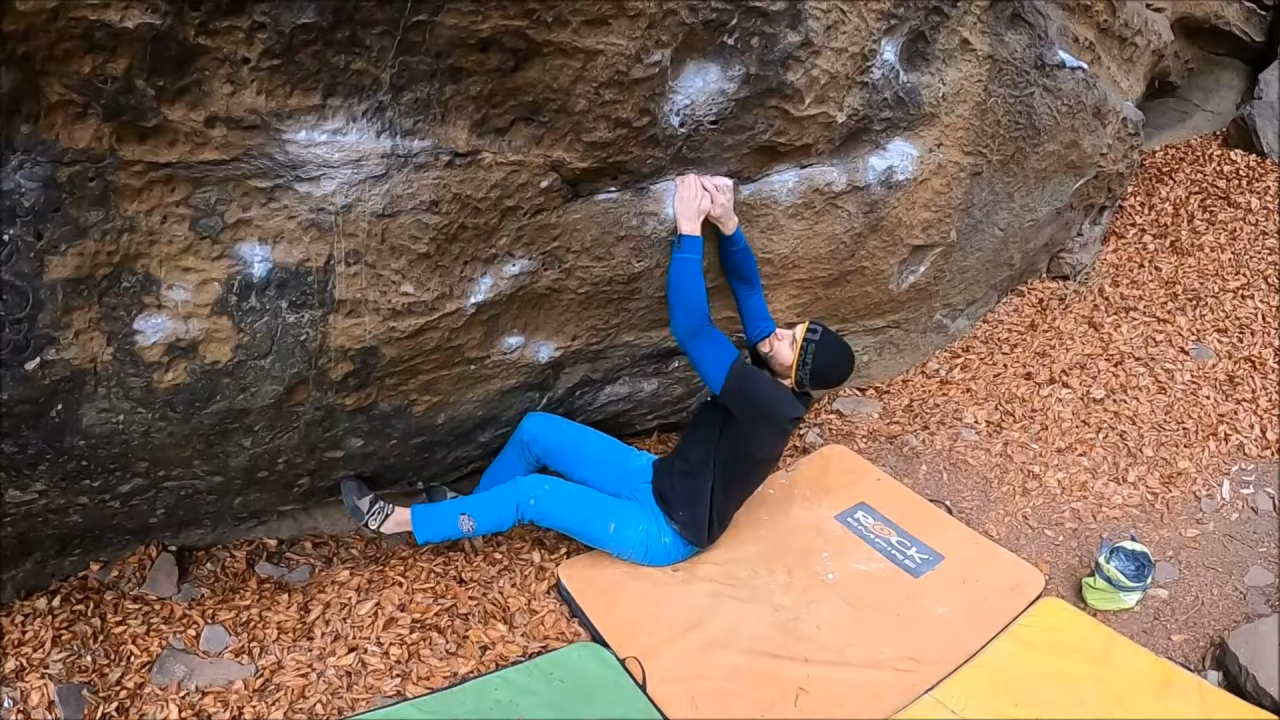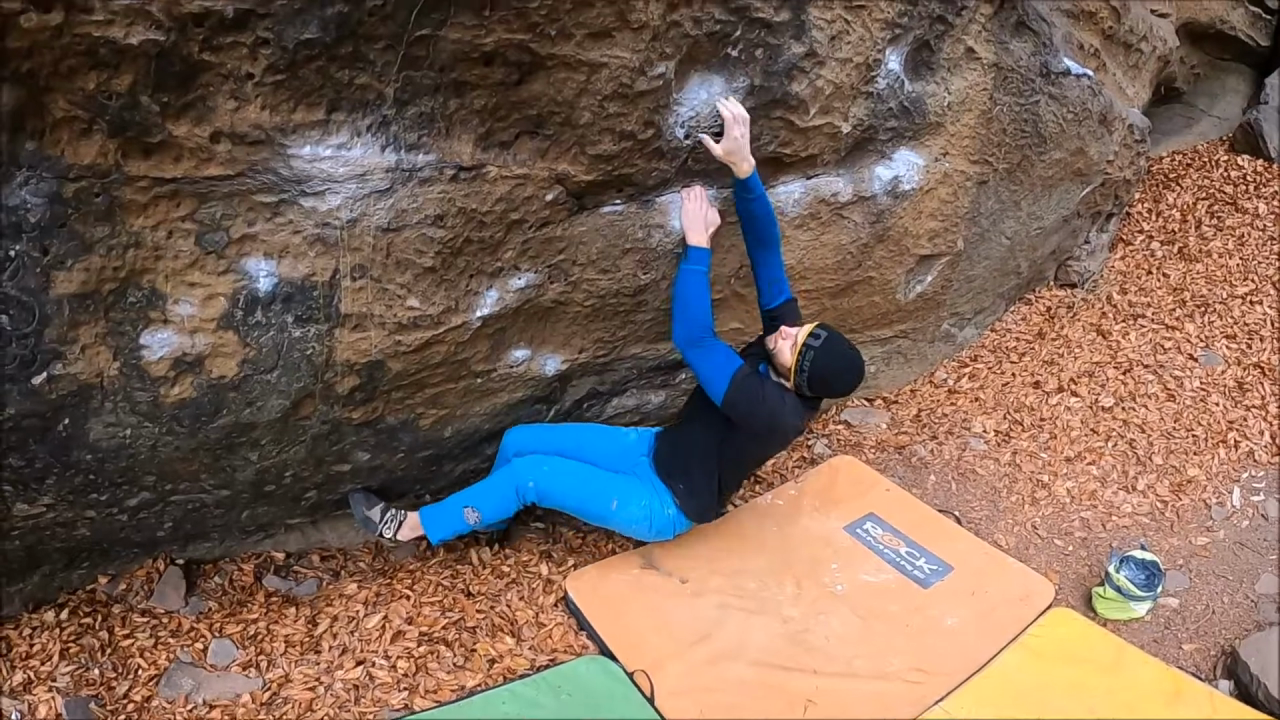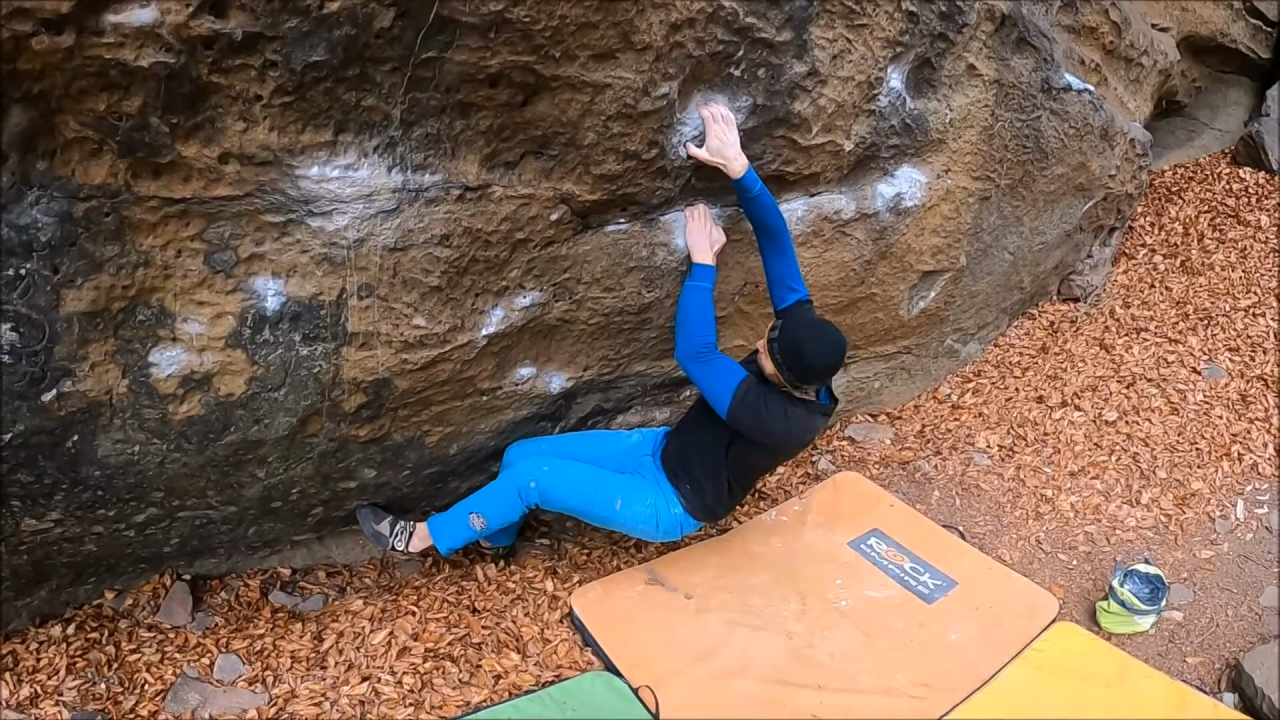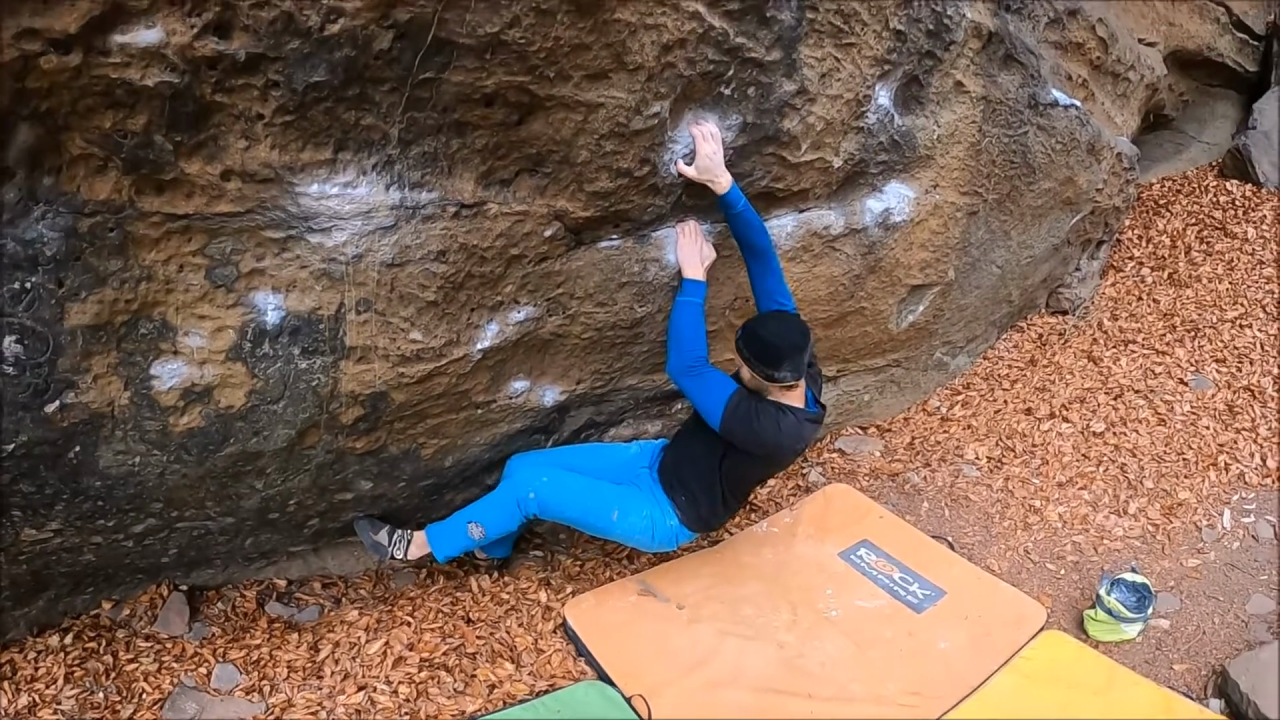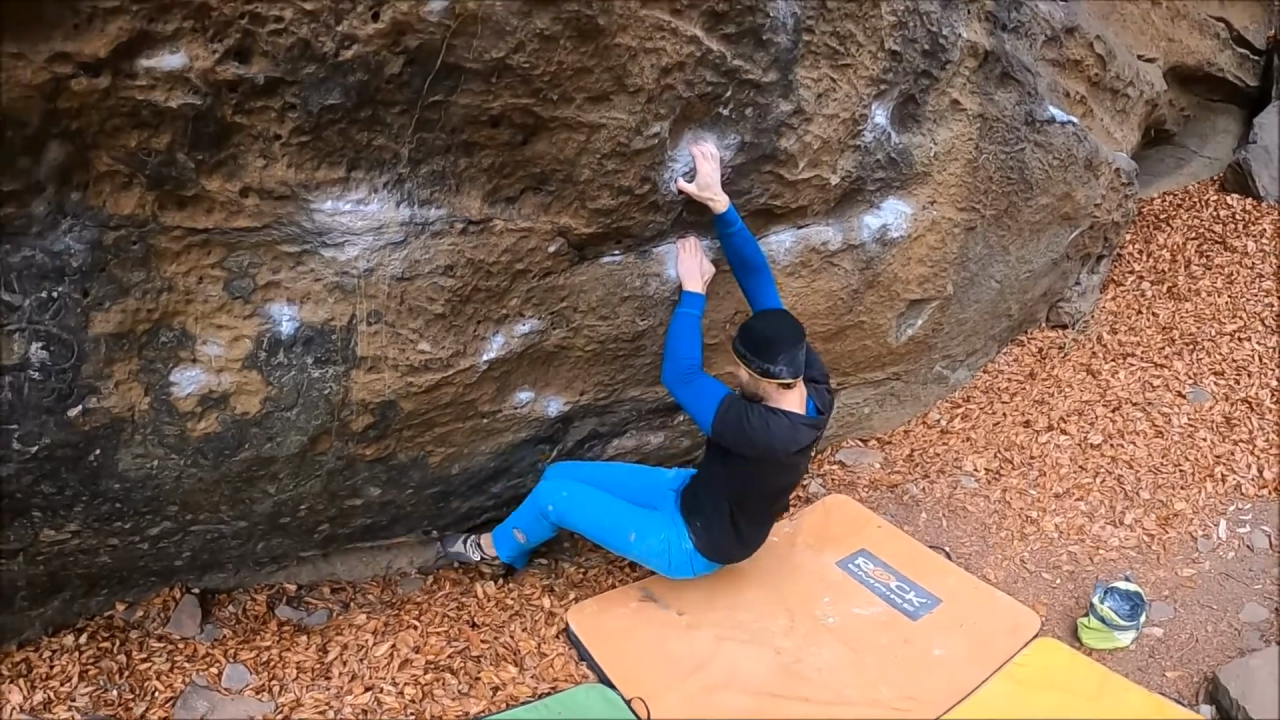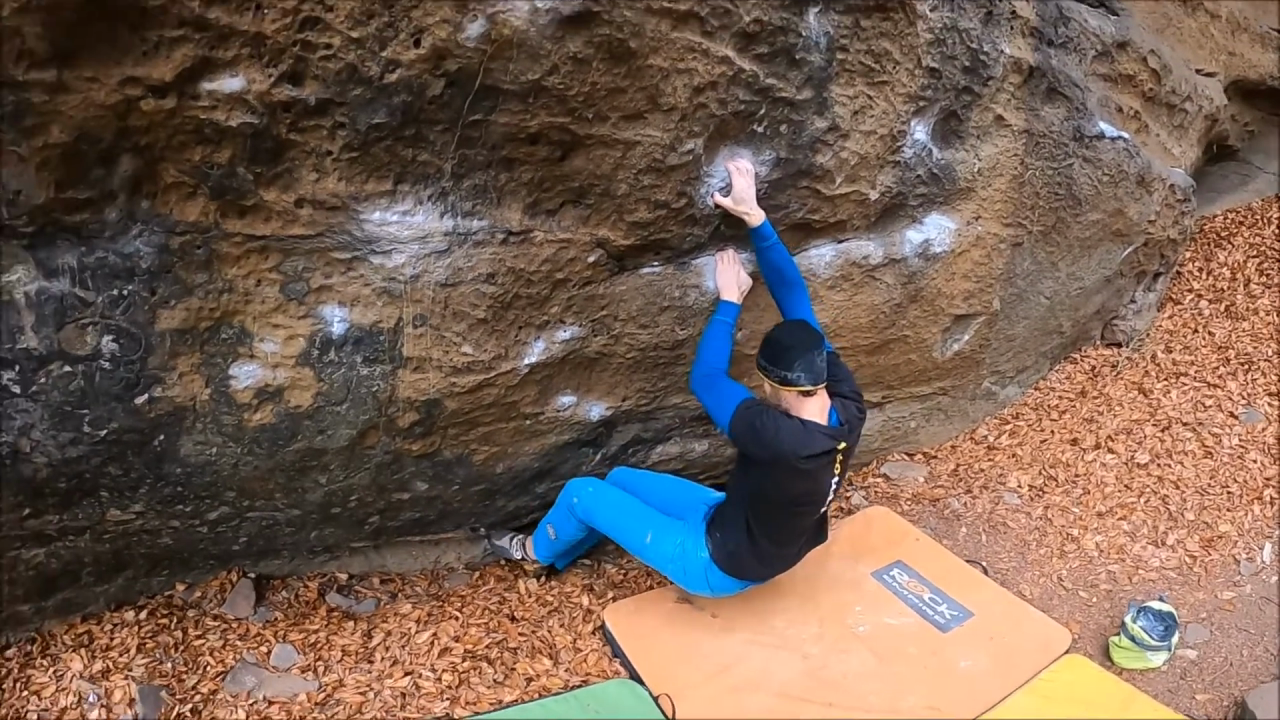
dt=0.5s
person 1, frame 1
left shoulder: (769, 403)
right shoulder: (770, 373)
left elbow: (691, 330)
right elbow: (747, 284)
left wrist: (690, 230)
right wrist: (728, 223)
left hip: (665, 532)
right hip: (656, 480)
left knee: (528, 496)
right knee: (536, 429)
left ankle: (405, 520)
right ankle: (474, 508)
person 1, frame 2
left shoulder: (775, 410)
right shoulder: (785, 332)
left elbow: (693, 340)
right elbow: (765, 249)
left wrist: (698, 243)
right wrist: (743, 165)
left hip: (663, 504)
right hip: (655, 451)
left knee: (526, 474)
right knee: (517, 441)
left ankle: (415, 527)
right ankle: (488, 524)
person 1, frame 3
left shoulder: (780, 420)
right shoulder: (809, 344)
left elbow: (694, 353)
right elbow: (776, 242)
left wrist: (702, 260)
right wrist: (737, 165)
left hip: (671, 503)
right hip: (664, 449)
left knee: (531, 477)
right knee: (520, 455)
left ankle: (423, 537)
right ankle: (495, 536)
person 1, frame 4
left shoulder: (773, 431)
right shoulder: (797, 361)
left elbow: (686, 367)
right elbow: (763, 260)
left wrist: (693, 275)
right wrist: (722, 182)
left hip: (668, 514)
right hip: (662, 461)
left knee: (530, 486)
right knee: (520, 466)
left ankle: (420, 545)
right ankle: (492, 549)
person 1, frame 5
left shoulder: (765, 433)
right shoulder: (813, 385)
left elbow: (680, 376)
right elbow: (762, 285)
left wrist: (693, 289)
right wrist: (718, 202)
left hip: (695, 547)
right hip: (694, 494)
left knee: (555, 496)
right knee: (560, 473)
left ankle: (493, 548)
right ankle: (510, 557)
person 1, frame 6
left shoulder: (783, 440)
right shoulder: (847, 404)
left elbow: (706, 379)
right elbow: (796, 301)
left wrist: (729, 299)
right wrist: (754, 217)
left hip: (720, 567)
right hip: (753, 536)
left knee: (582, 493)
right knee: (620, 479)
left ankle: (536, 552)
right ankle: (558, 558)
